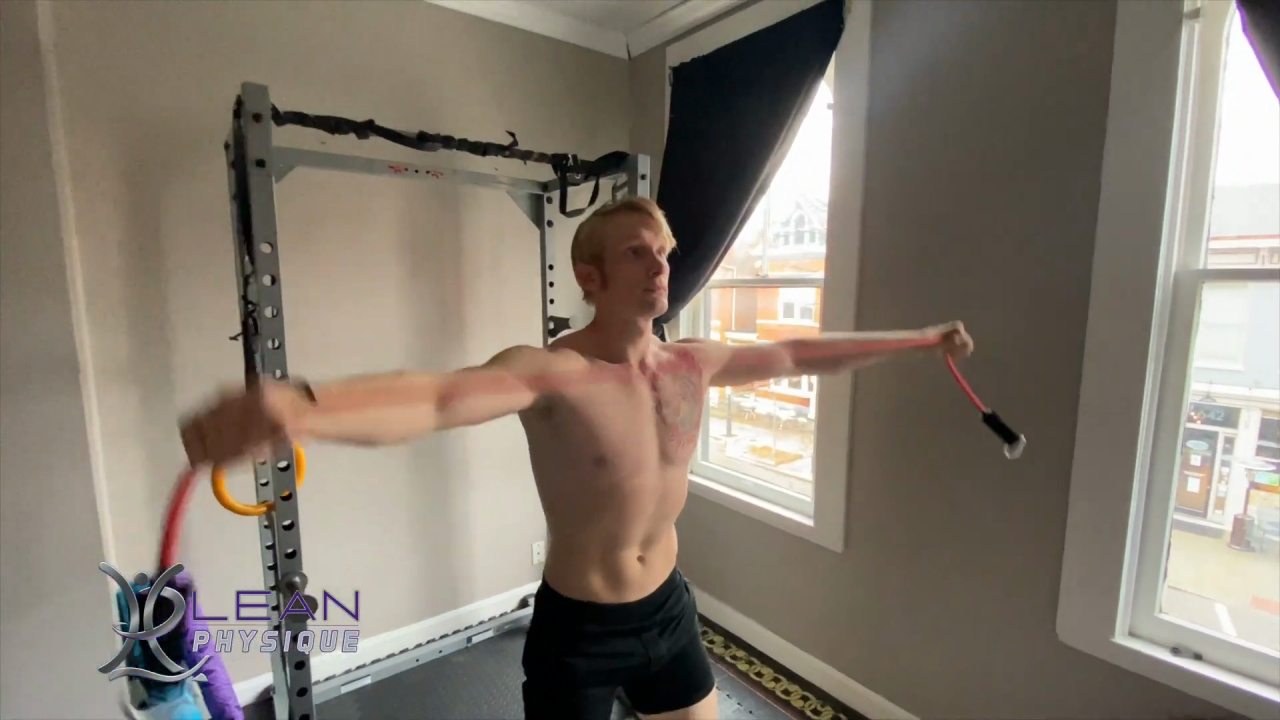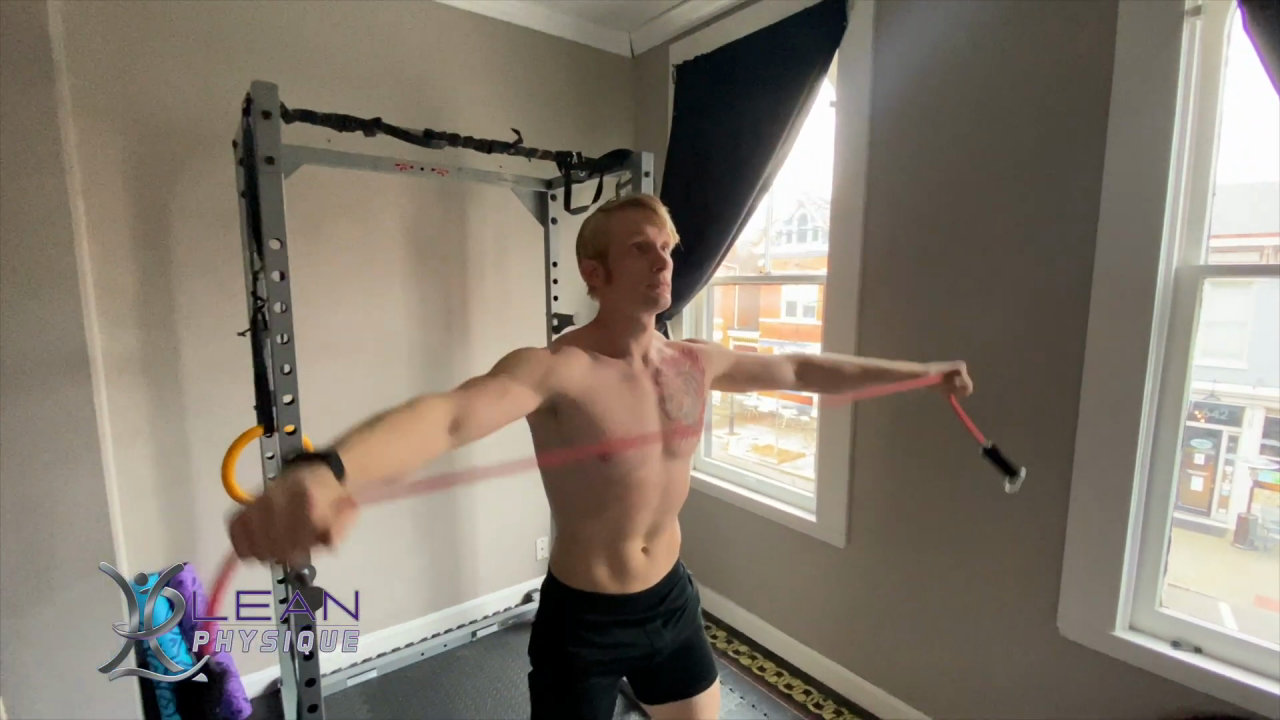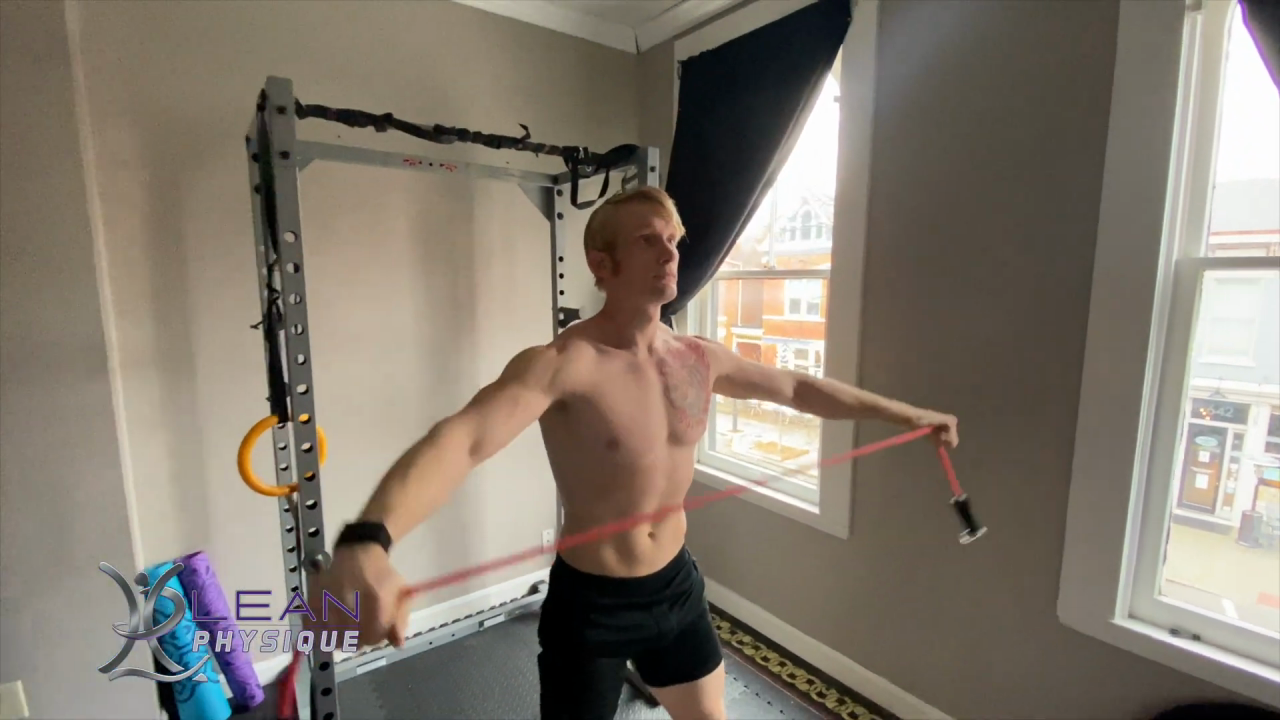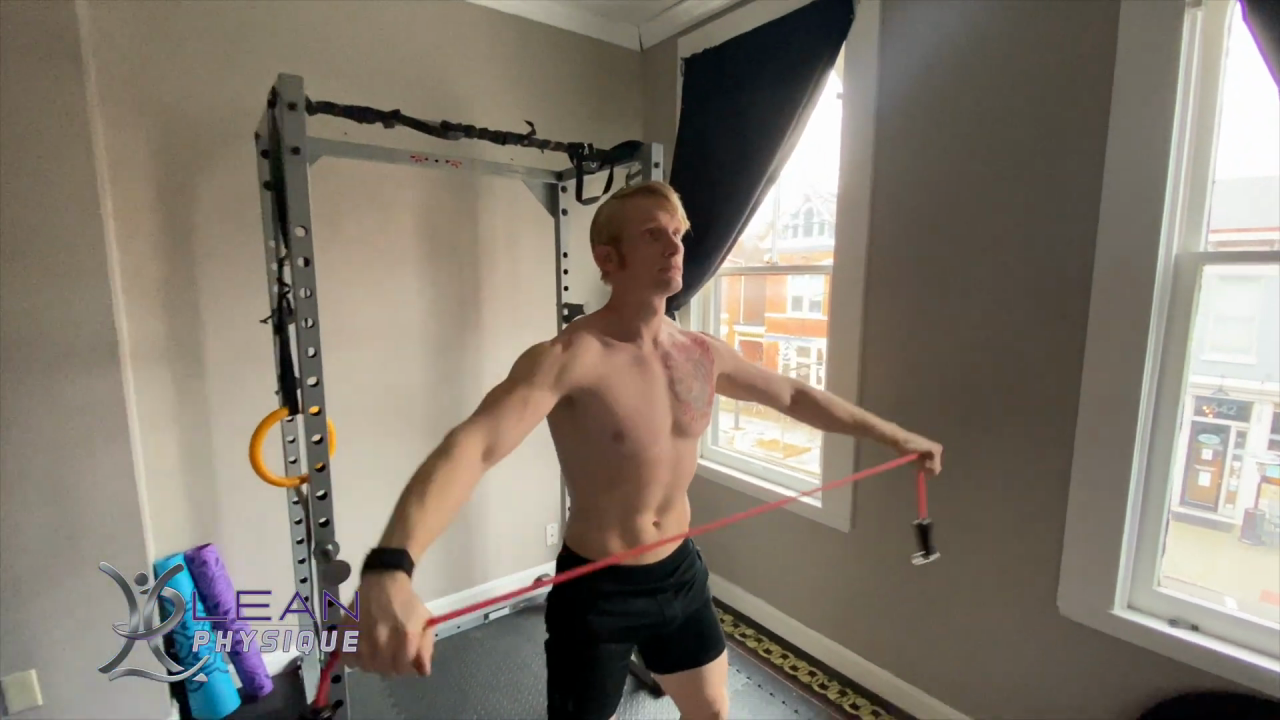
dt=0.1s
person 1, frame 1
left shoulder: (692, 363)
right shoulder: (551, 372)
left elbow: (802, 354)
right elbow: (427, 398)
left wrist: (921, 340)
left hip: (664, 610)
right hip: (576, 632)
person 1, frame 2
left shoulder: (696, 362)
right shoulder: (557, 369)
left elbow: (802, 369)
right elbow: (444, 417)
left wrist: (920, 371)
right wrist: (326, 472)
left hip: (668, 600)
right hip: (581, 620)
person 1, frame 3
left shoulder: (698, 358)
right shoulder: (562, 364)
left elbow: (799, 387)
right elbow: (460, 439)
left wrist: (908, 416)
right wrist: (368, 541)
left hip: (674, 586)
right hip: (588, 603)
person 1, frame 4
left shoulder: (702, 354)
right shoulder: (569, 358)
left elbow: (794, 395)
right elbow: (474, 444)
left wrist: (892, 435)
right wrist: (391, 569)
left hip: (678, 573)
right hip: (594, 592)
